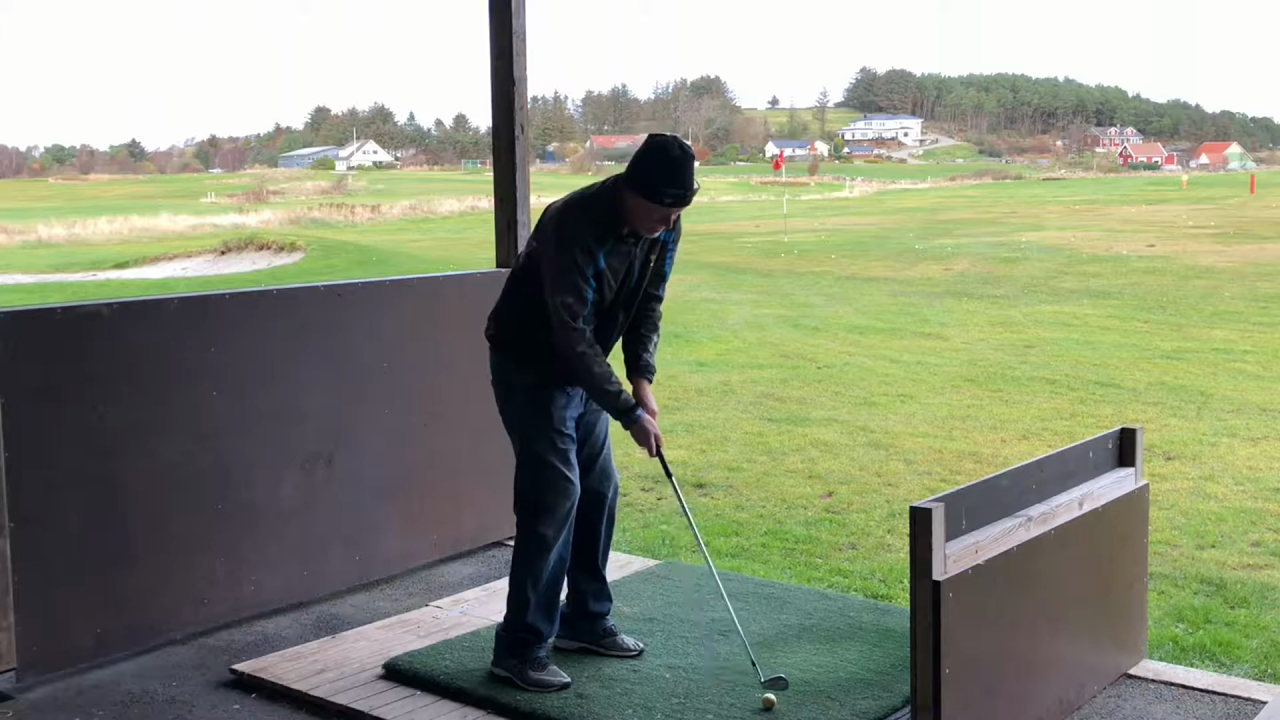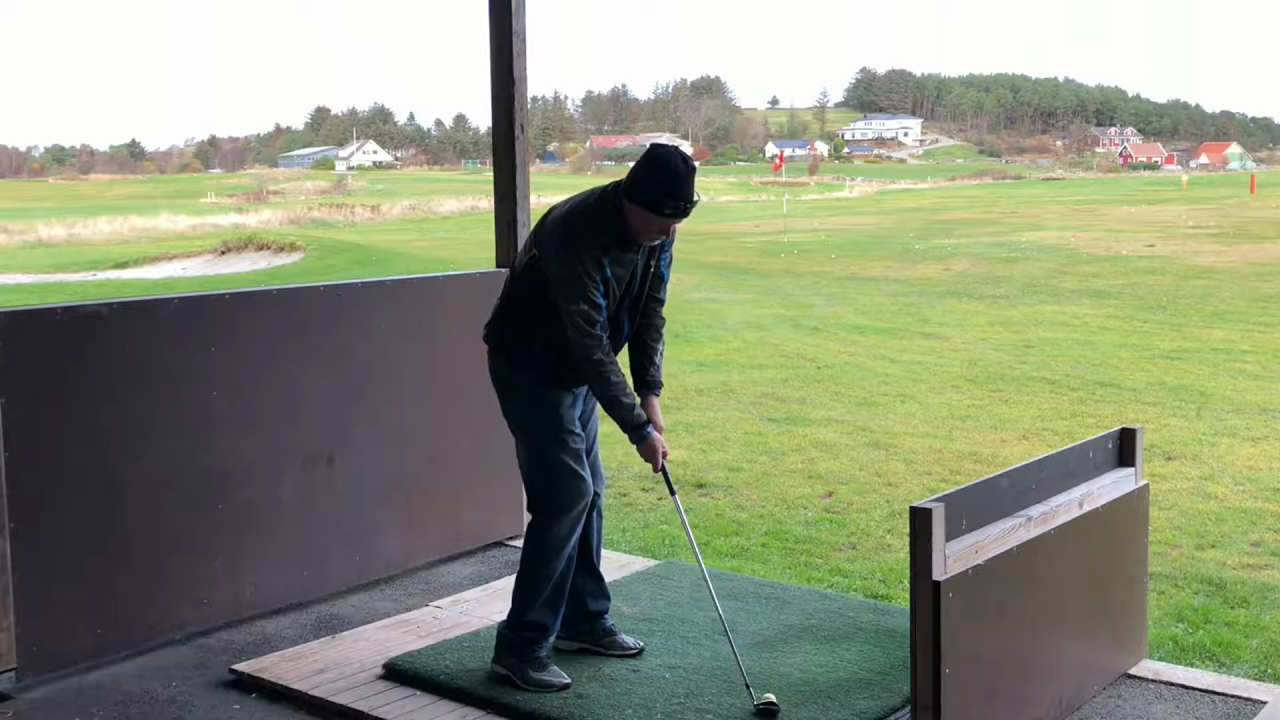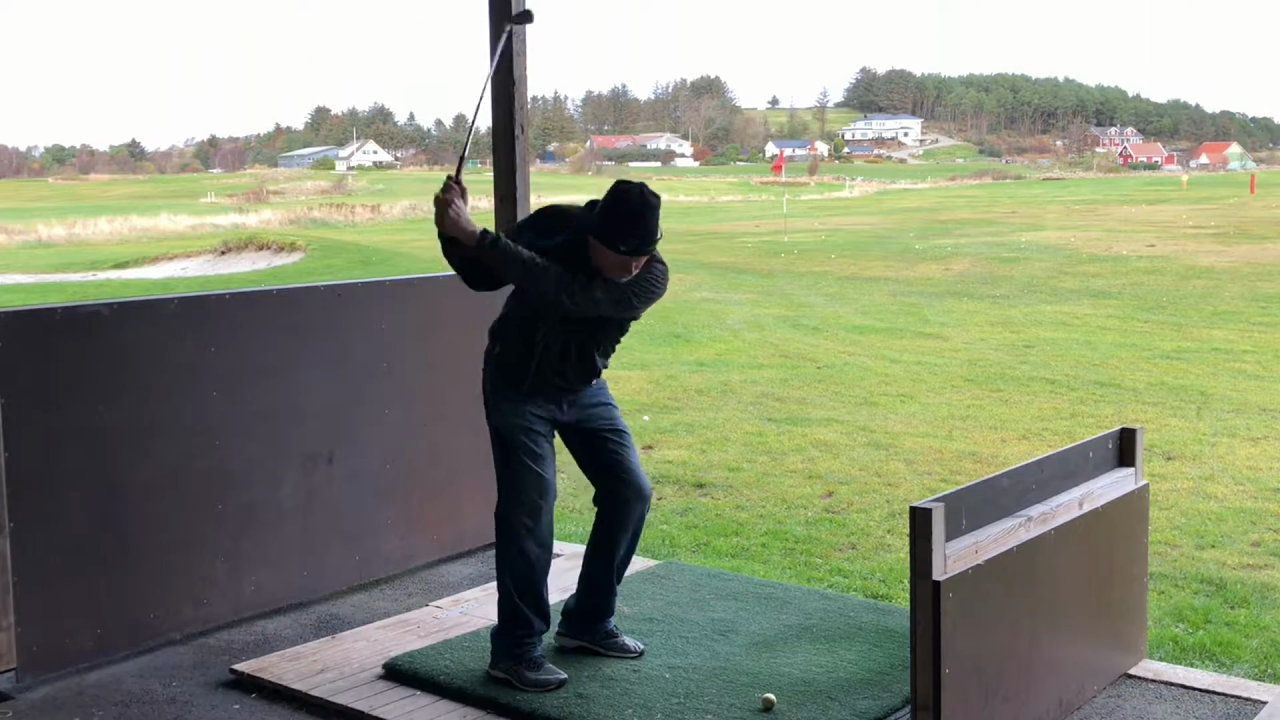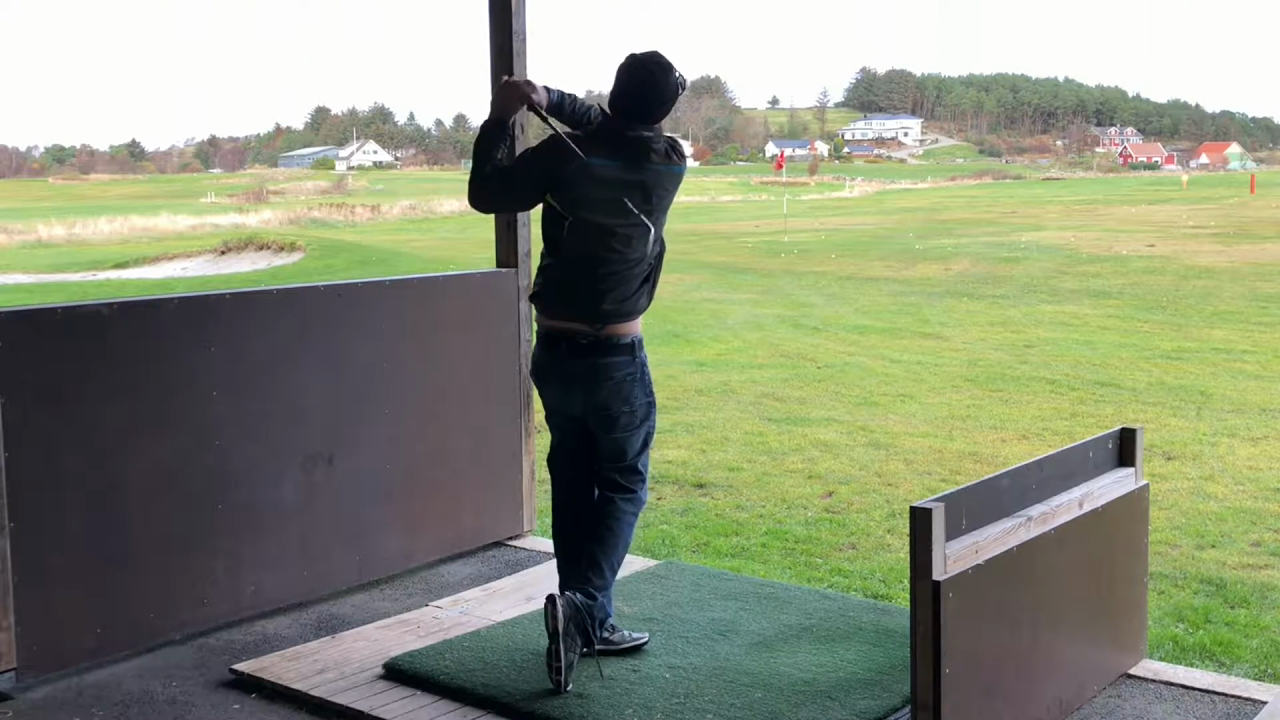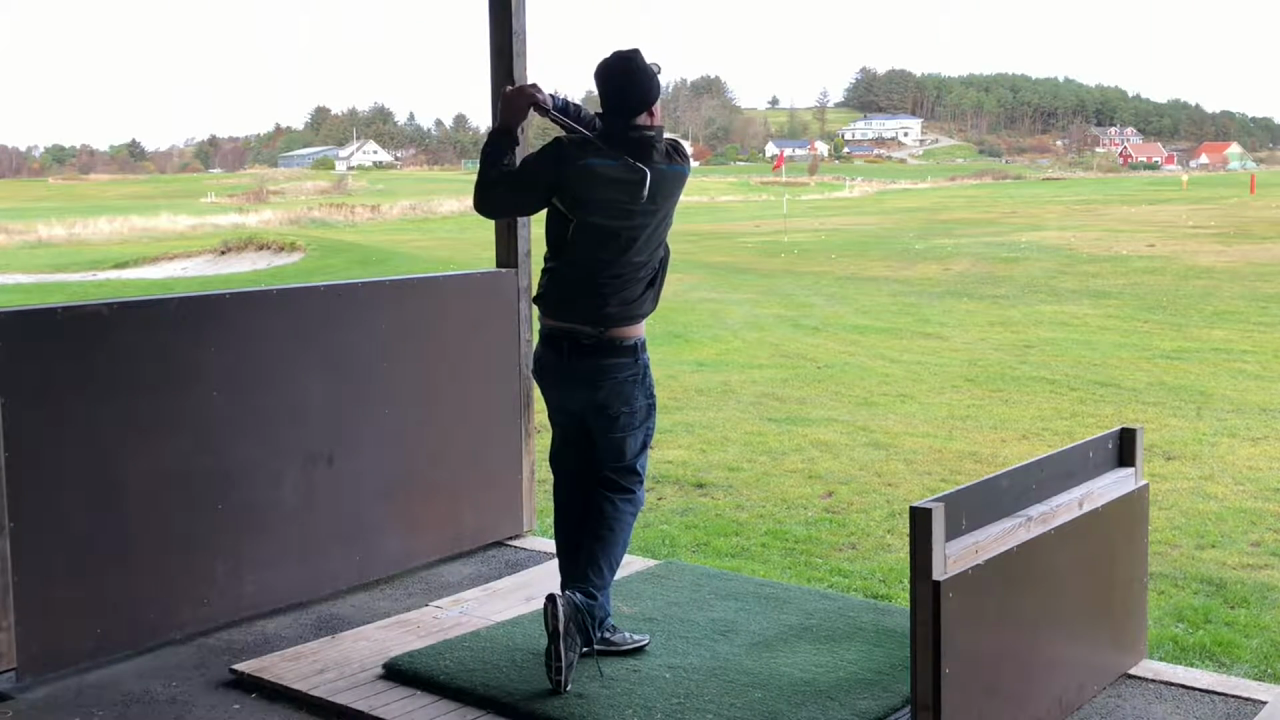
dt=1s
person 1, frame 1
left shoulder: (663, 228)
right shoulder: (573, 226)
left elbow: (647, 305)
right elbow: (571, 335)
left wrist: (642, 380)
right wrist: (628, 411)
left hip: (583, 369)
right hip: (530, 368)
left knee: (598, 491)
right knee: (556, 495)
left ankle: (584, 619)
right ankle: (520, 645)
person 1, frame 2
left shoulder: (657, 232)
right shoulder: (576, 234)
left elbow: (649, 311)
right elbow: (589, 342)
left wrist: (650, 394)
right wrist: (637, 426)
left hip: (574, 370)
right hip: (529, 369)
left knee: (587, 492)
right knee: (567, 495)
left ankle: (584, 618)
right ankle: (521, 644)
person 1, frame 3
left shoulder: (651, 279)
right shoulder: (553, 226)
left elbow: (556, 289)
right elbow: (483, 275)
left wrist: (474, 237)
right wrist: (459, 234)
left hip: (585, 389)
right hip: (516, 384)
left knee: (630, 493)
right knee: (530, 503)
left ankle: (587, 621)
right ankle: (516, 647)
person 1, frame 4
left shoulder: (562, 156)
right shoulder: (669, 162)
left elbow: (484, 194)
right elbow: (612, 132)
left wrist: (498, 118)
right wrist: (549, 97)
left hip: (553, 352)
right hip: (614, 358)
left knee: (573, 485)
right knee: (623, 486)
left ankle: (588, 621)
right ankle: (583, 607)
person 1, frame 5
left shoulder: (566, 158)
right shoulder: (673, 165)
left elbow: (491, 200)
left wrist: (505, 127)
right wrist: (555, 106)
left hip: (557, 352)
right hip: (617, 359)
left knee: (575, 483)
right knee: (620, 486)
left ankle: (587, 620)
right ankle: (582, 605)
